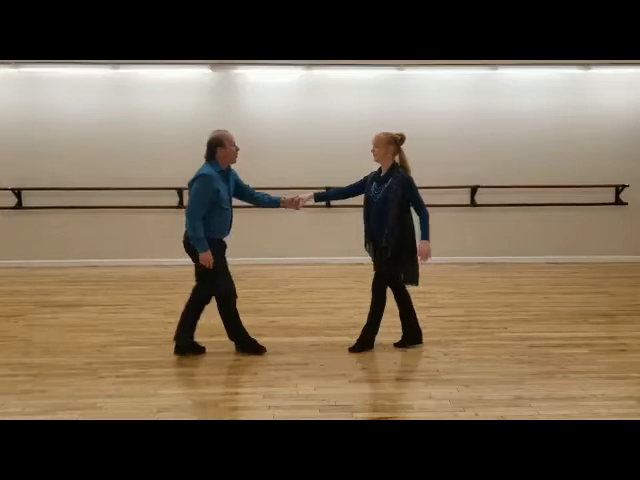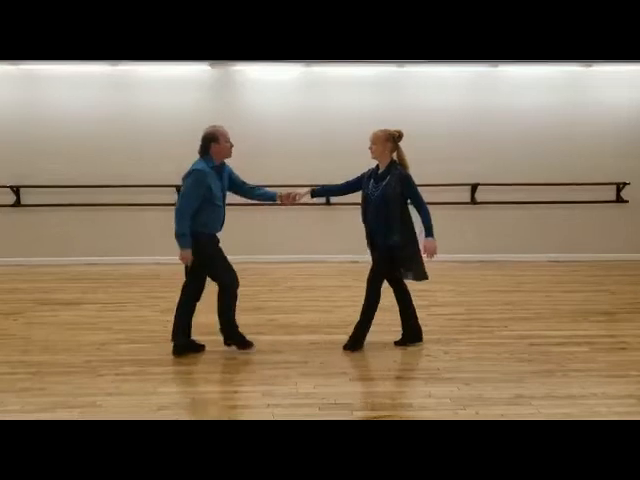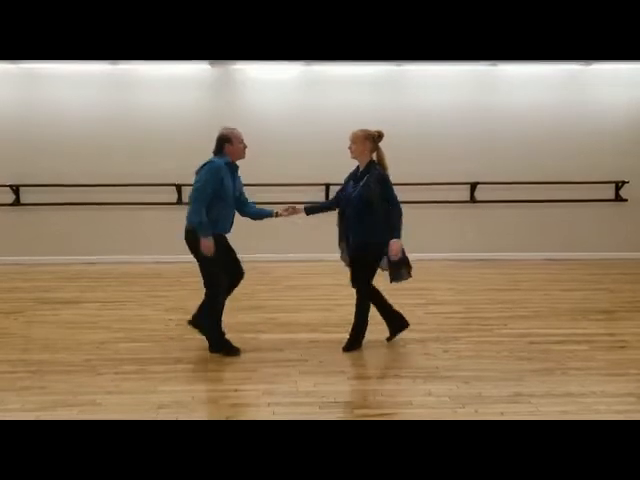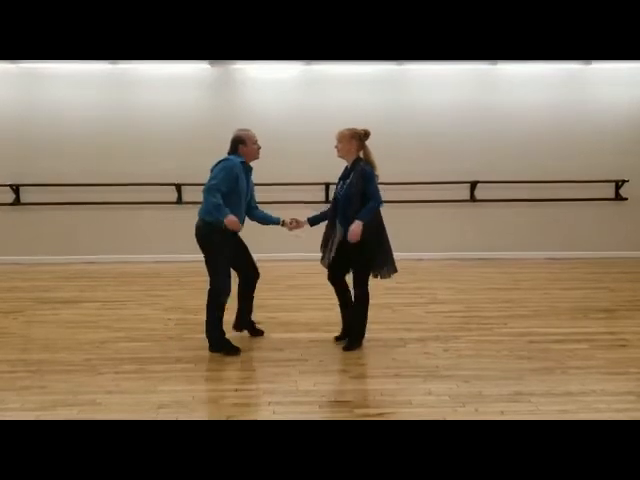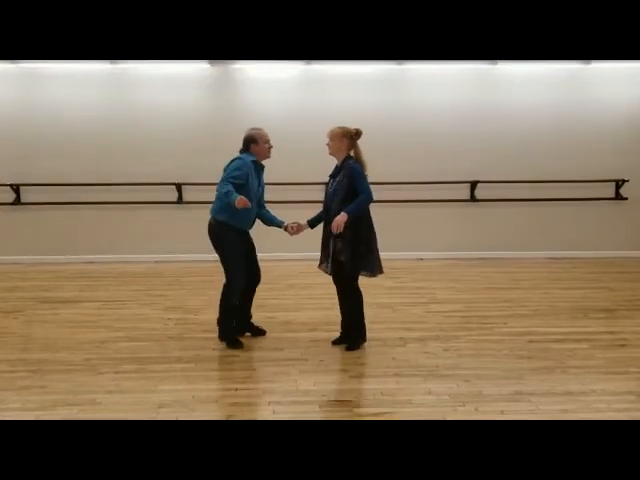
dt=0.3s
person 1, frame 1
left shoulder: (228, 174)
right shoulder: (206, 177)
left elbow: (250, 195)
right elbow: (193, 216)
left wrist: (281, 202)
right wrist: (202, 248)
left hip: (212, 242)
right hip: (203, 244)
left knee: (206, 290)
right knee: (225, 291)
left ankle: (183, 340)
right ankle: (242, 341)
person 1, frame 2
left shoulder: (223, 170)
right shoulder: (199, 173)
left elbow: (246, 189)
right elbow: (183, 211)
left wrist: (277, 197)
right wrist: (185, 245)
left hip: (204, 237)
right hip: (197, 238)
left knee: (193, 288)
right knee: (229, 281)
left ankle: (181, 341)
right ankle: (230, 333)
person 1, frame 3
left shoulder: (232, 173)
right shoulder: (213, 168)
left elbow: (244, 208)
right elbow: (196, 203)
left wrist: (275, 213)
right wrist: (204, 235)
left hip: (216, 235)
right hip: (203, 236)
left knee: (236, 274)
right knee: (218, 285)
left ankle: (202, 318)
right ankle: (216, 340)
person 1, frame 4
left shoulder: (247, 174)
right shoulder: (229, 166)
left elbow: (252, 210)
right elbow: (210, 192)
left wrist: (279, 221)
right wrist: (225, 215)
left hip: (228, 233)
right hip: (211, 231)
left knee: (251, 274)
right knee: (221, 284)
left ankle: (243, 320)
right ankle: (216, 339)
person 1, frame 5
left shoulder: (258, 173)
right shoulder: (241, 164)
left elbow: (260, 209)
right elbow: (224, 186)
left wrist: (282, 225)
right wrist: (235, 198)
left hip: (241, 231)
right hip: (223, 229)
left knee: (253, 276)
right knee: (235, 280)
left ankle: (242, 323)
right ankle: (226, 330)
person 2, frame 1
left shoulder: (402, 178)
right shoulder: (373, 178)
left elbow: (422, 210)
right elbow: (346, 192)
left wrist: (424, 239)
right wrist: (313, 196)
left hip: (398, 244)
right hip: (382, 243)
left knee: (379, 286)
right knee: (395, 286)
left ankle: (367, 339)
right ankle: (412, 335)
person 2, frame 2
left shoulder: (400, 176)
right shoulder: (370, 175)
left elbow: (421, 206)
right elbow: (342, 188)
left wrist: (429, 236)
right wrist: (309, 192)
left hip: (394, 242)
right hip: (379, 241)
left knee: (373, 283)
right knee: (396, 283)
left ankle: (358, 337)
right ankle: (412, 333)
person 2, frame 3
left shoulder: (378, 175)
right shoulder: (353, 176)
left elbow: (395, 207)
right elbow: (334, 204)
left wrist: (396, 238)
right wrist: (303, 210)
left hip: (375, 241)
right hip: (358, 241)
left knee: (361, 285)
right knee: (361, 284)
left ankle: (356, 338)
right ankle: (396, 321)
person 2, frame 4
left shoulder: (364, 171)
right shoulder: (346, 173)
left elbow: (376, 200)
right elbow: (335, 209)
left wrist: (360, 221)
right wrist: (307, 222)
left hip: (364, 239)
right hip: (345, 238)
left knee: (360, 284)
right knee: (334, 276)
left ankle: (357, 335)
right ankle: (349, 327)
person 2, frame 5
left shoulder: (353, 168)
right shoulder: (337, 171)
left elbow: (367, 196)
right elbow: (330, 207)
left wrist: (346, 214)
right wrist: (307, 225)
left hip: (355, 236)
right hip: (339, 236)
left knee: (349, 282)
right knee: (339, 281)
left ankle: (358, 335)
right ankle: (348, 331)
